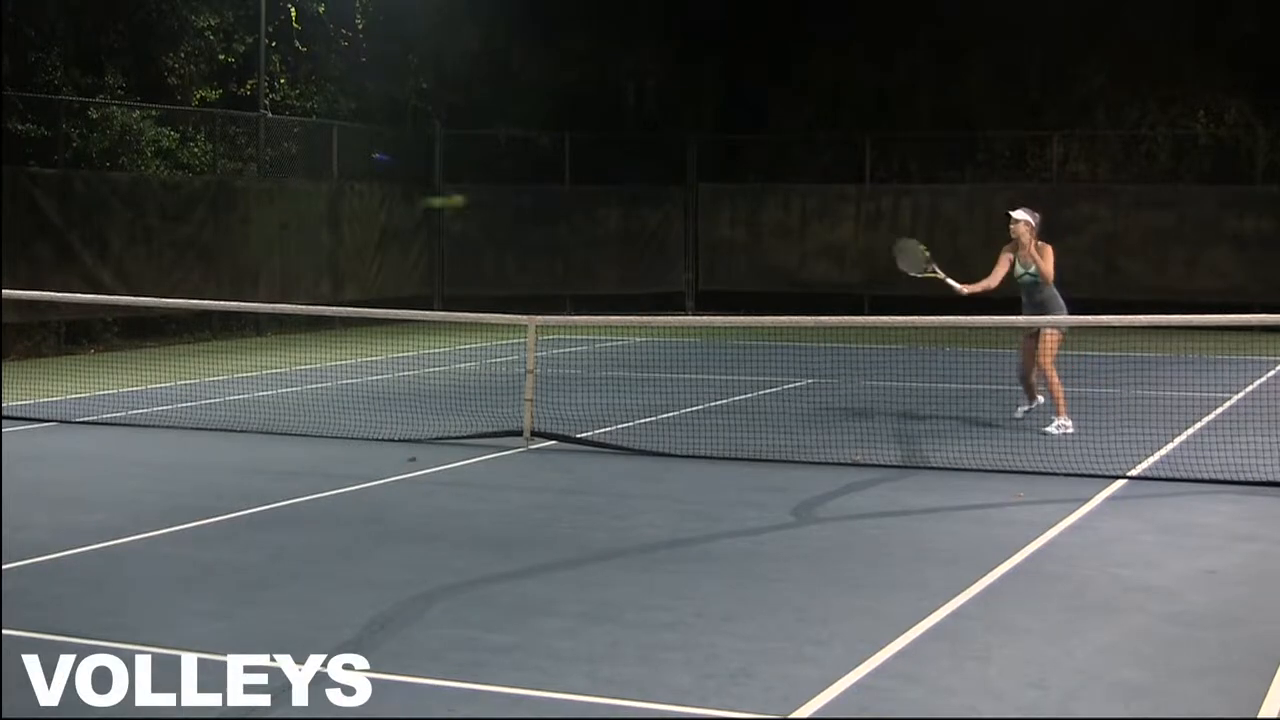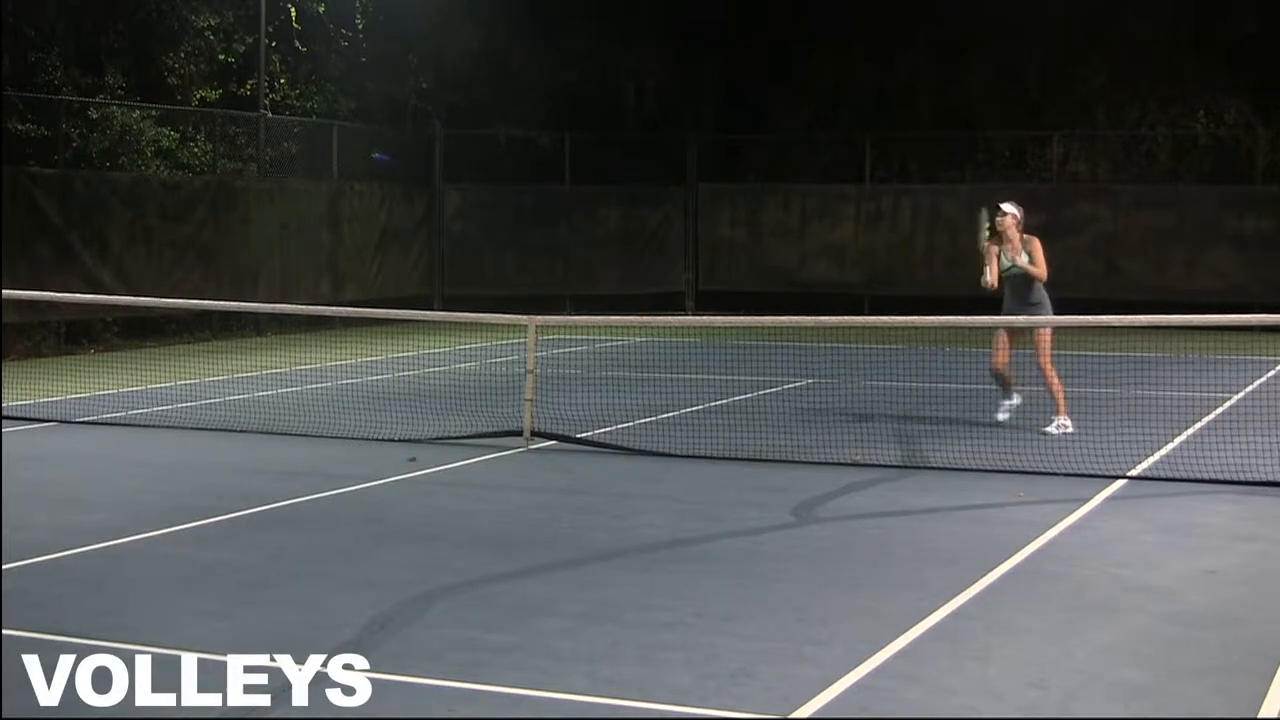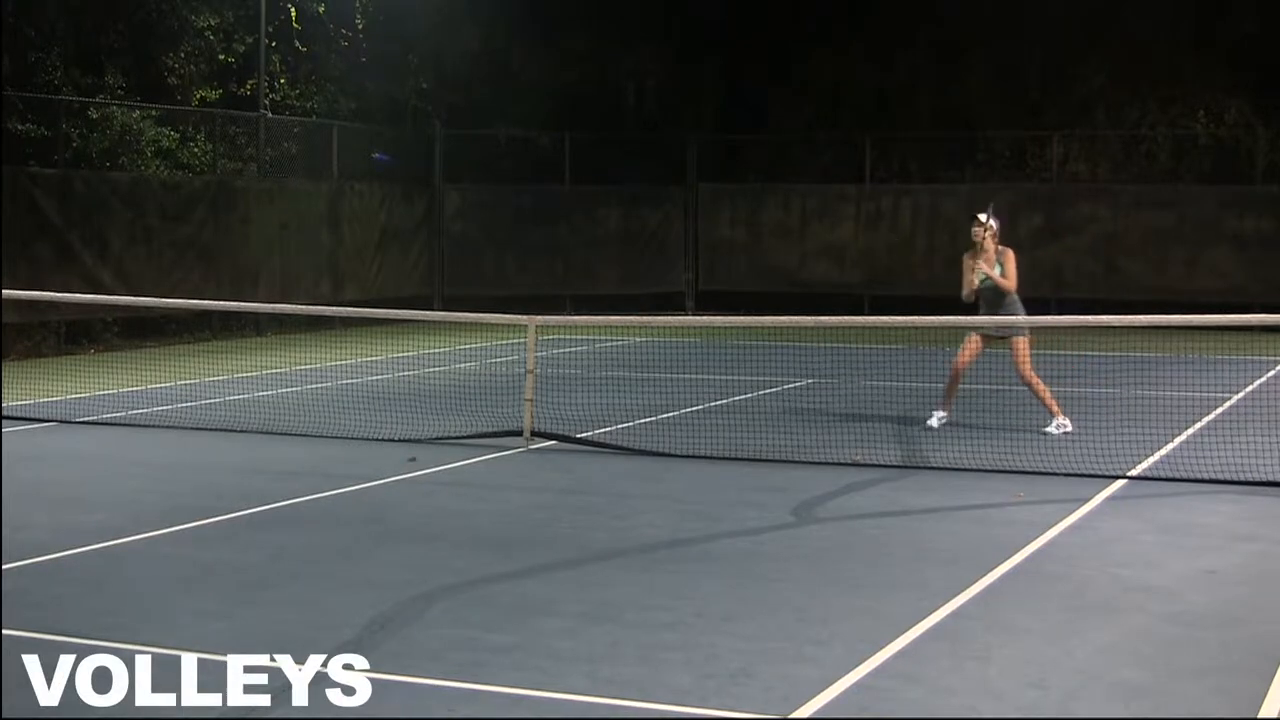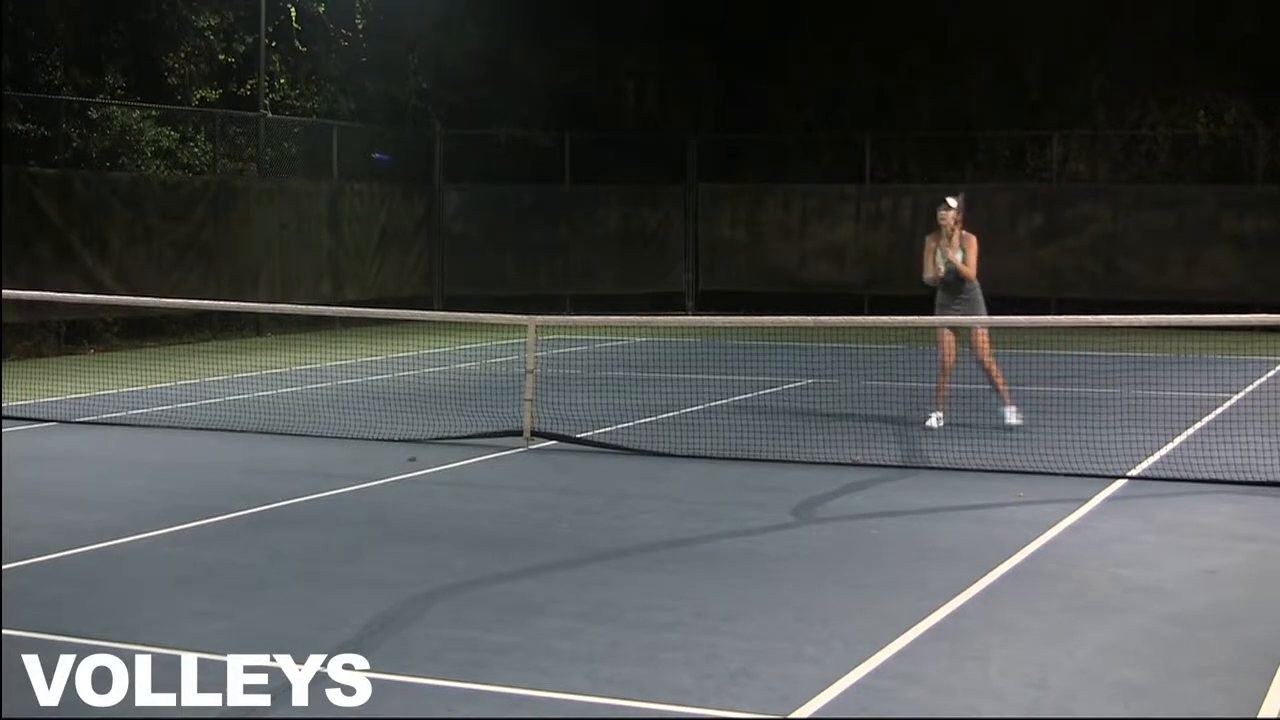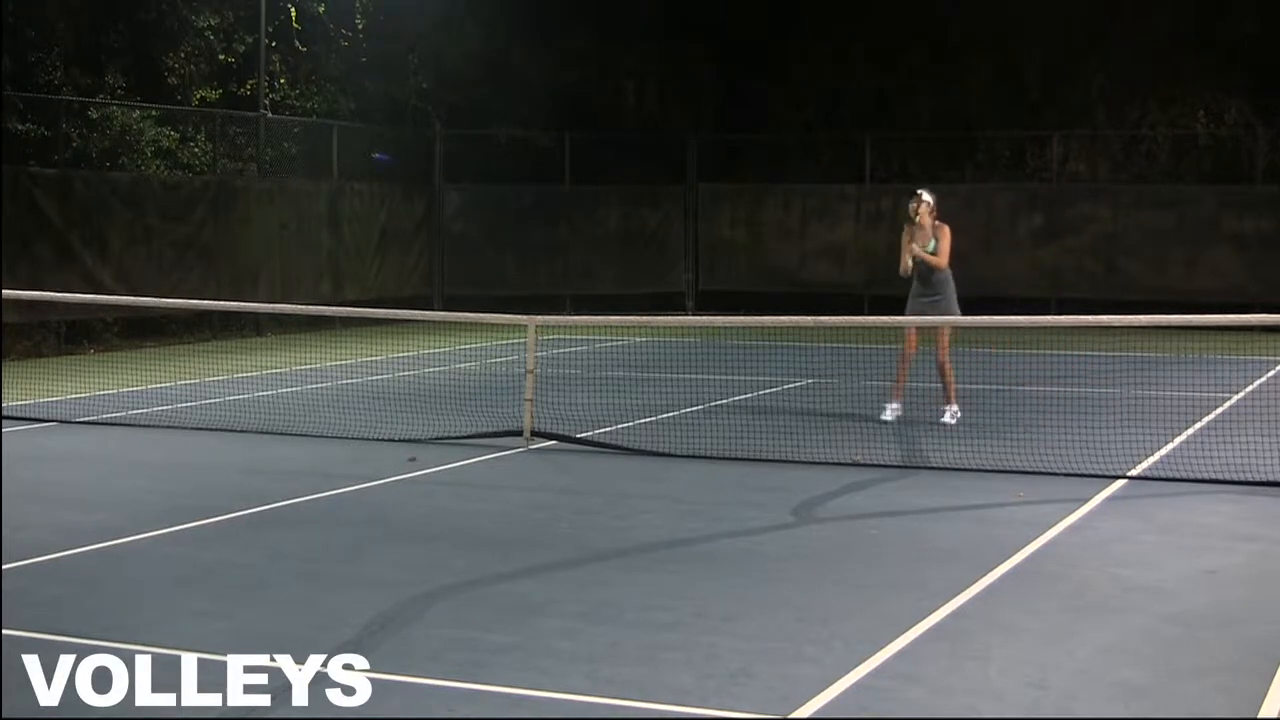
dt=0.2s
person 1, frame 1
left shoulder: (1044, 249)
right shoulder: (1009, 251)
left elbow: (1049, 279)
right elbow: (993, 280)
left wrist: (1033, 255)
right wrist: (968, 288)
left hip: (1053, 311)
right hip: (1029, 313)
left knee: (1045, 365)
right knee: (1024, 371)
left ankle: (1063, 420)
right ankle: (1033, 397)
person 1, frame 2
left shoulder: (1032, 242)
right shoulder: (993, 245)
left elbow: (1043, 276)
right elbow: (993, 282)
left wrist: (1021, 263)
right wrist: (988, 281)
left hip: (1037, 307)
right hip: (1011, 308)
left knee: (1044, 365)
right knee: (997, 366)
left ankle: (1062, 418)
right ankle: (1010, 397)
person 1, frame 3
left shoulder: (1005, 254)
right shoulder: (969, 257)
left elbow: (1011, 287)
right elbow: (968, 296)
left wrist: (991, 274)
right wrist: (972, 288)
left hip: (1012, 316)
right hip: (985, 317)
left knee: (1025, 373)
right knee: (957, 365)
left ankle: (1060, 419)
right ankle: (943, 412)
person 1, frame 4
left shoulder: (969, 240)
right shoulder: (932, 240)
left elbow: (971, 274)
right elbow: (928, 279)
left wrist: (953, 260)
right wrist: (936, 274)
left hip: (971, 303)
right hip: (946, 303)
left knee: (985, 360)
right knee: (945, 361)
left ankle: (1008, 405)
right ankle: (938, 412)
person 1, frame 5
left shoulder: (942, 230)
right shoulder: (908, 232)
left elbow: (942, 263)
right elbow: (904, 270)
left wrist: (920, 253)
right wrist: (906, 265)
left hip: (943, 295)
right hip: (918, 294)
left knee: (942, 357)
right knee: (907, 353)
left ankle: (951, 406)
right ankle: (895, 403)
